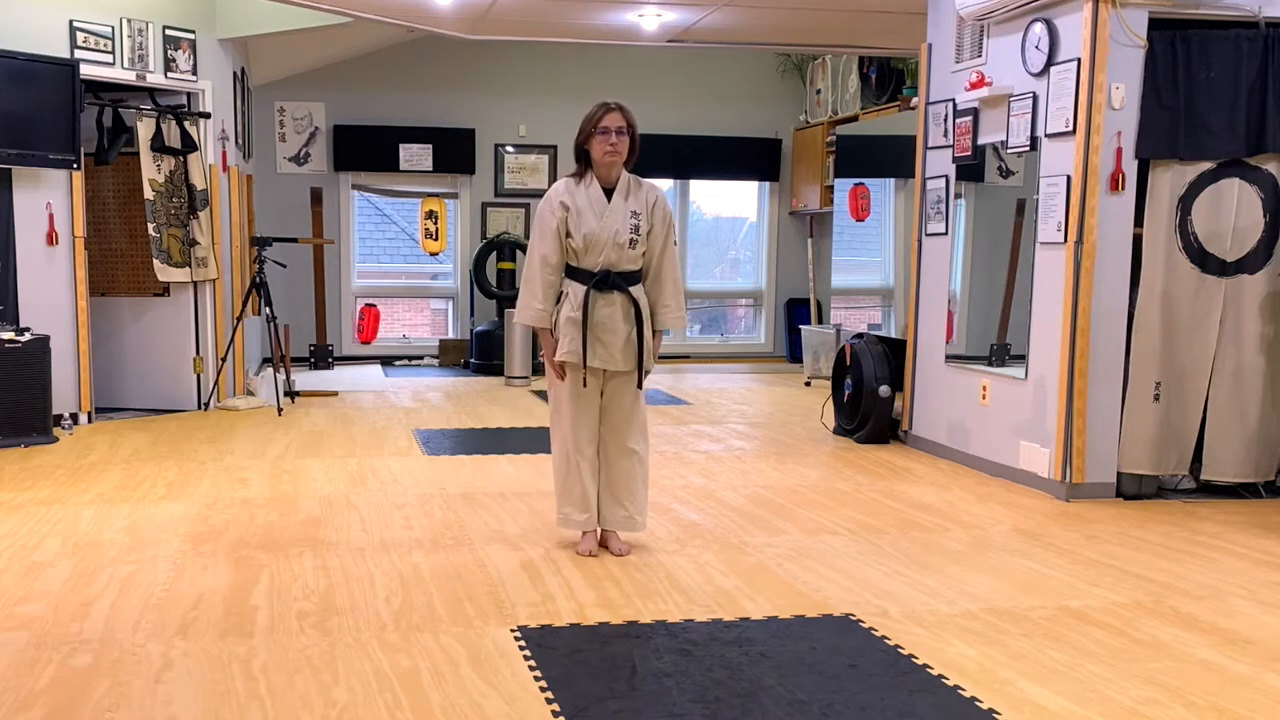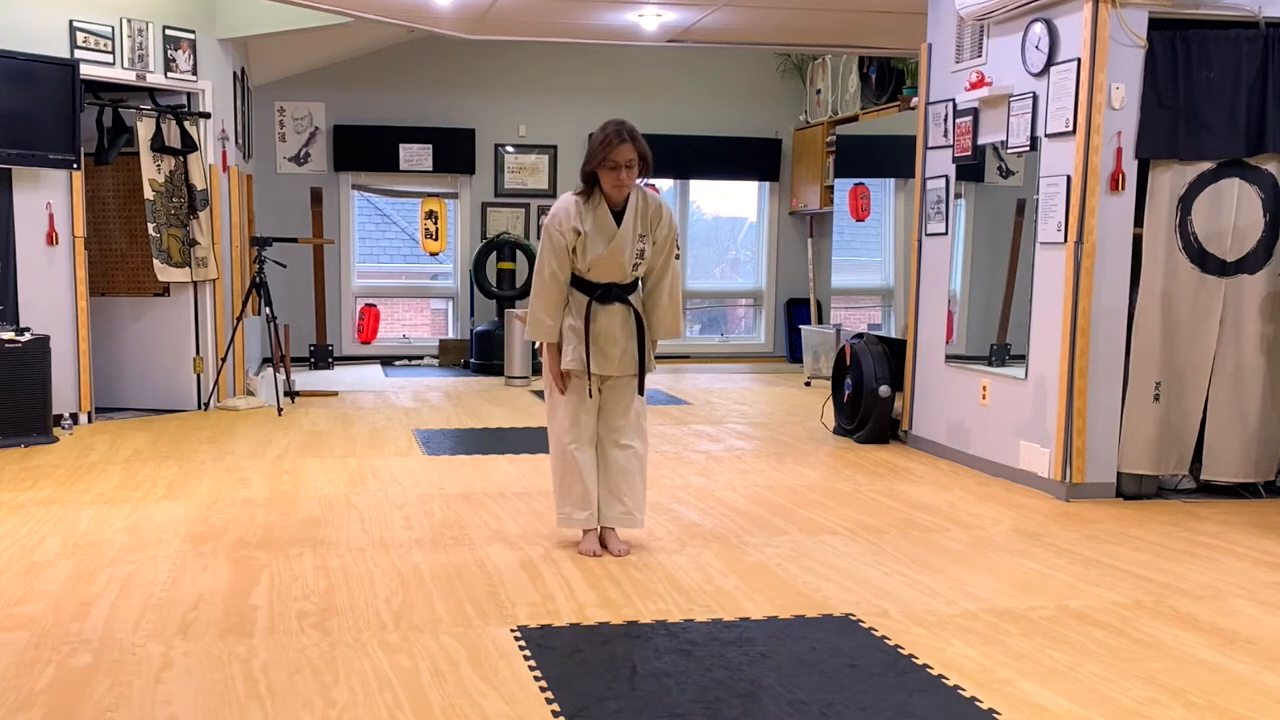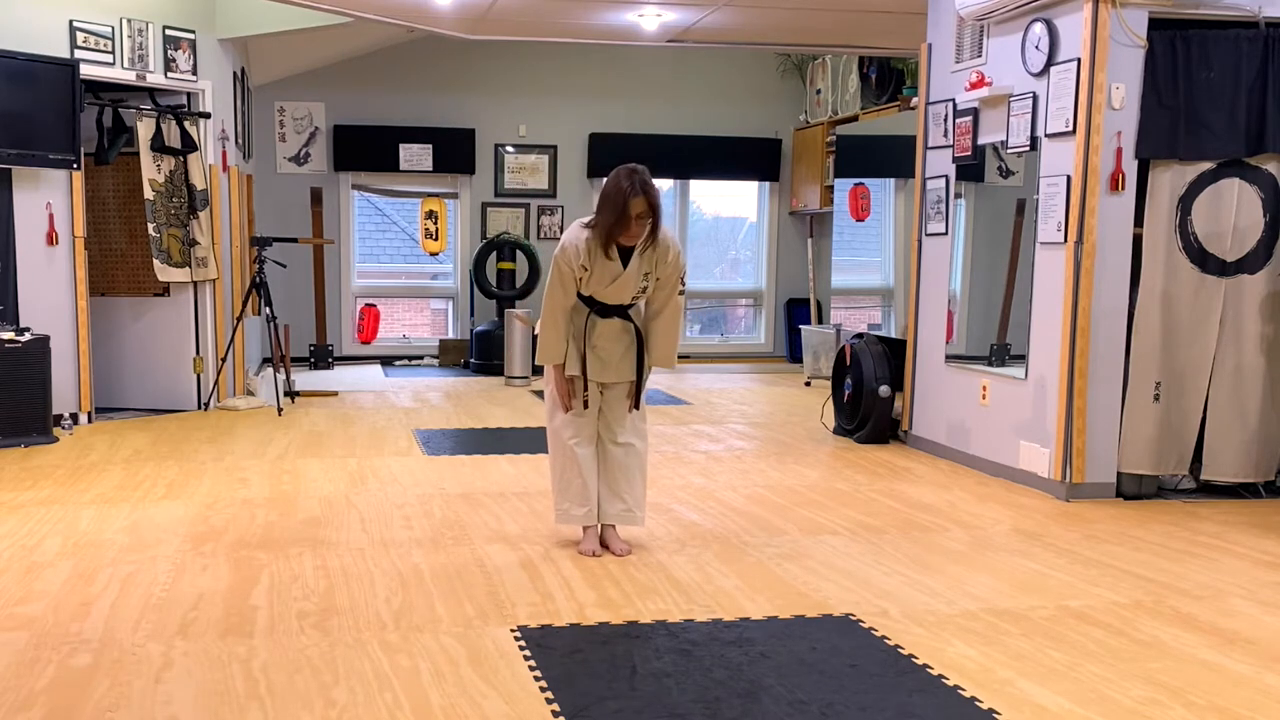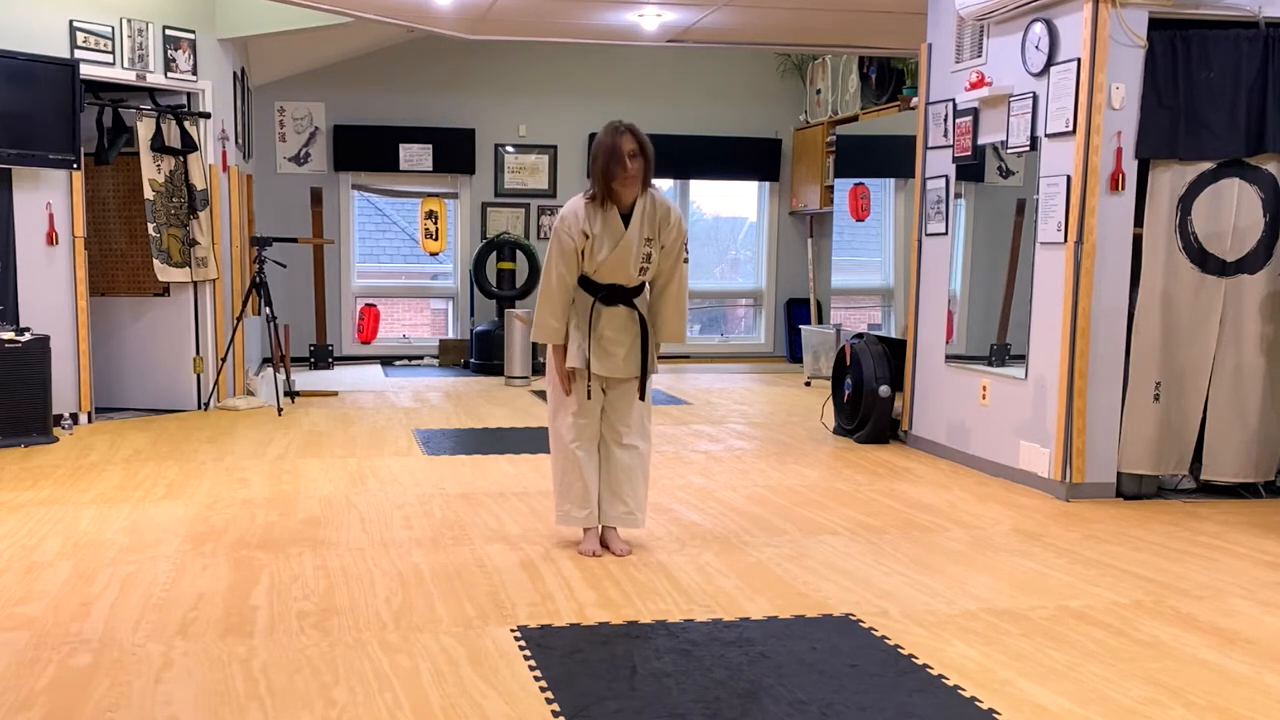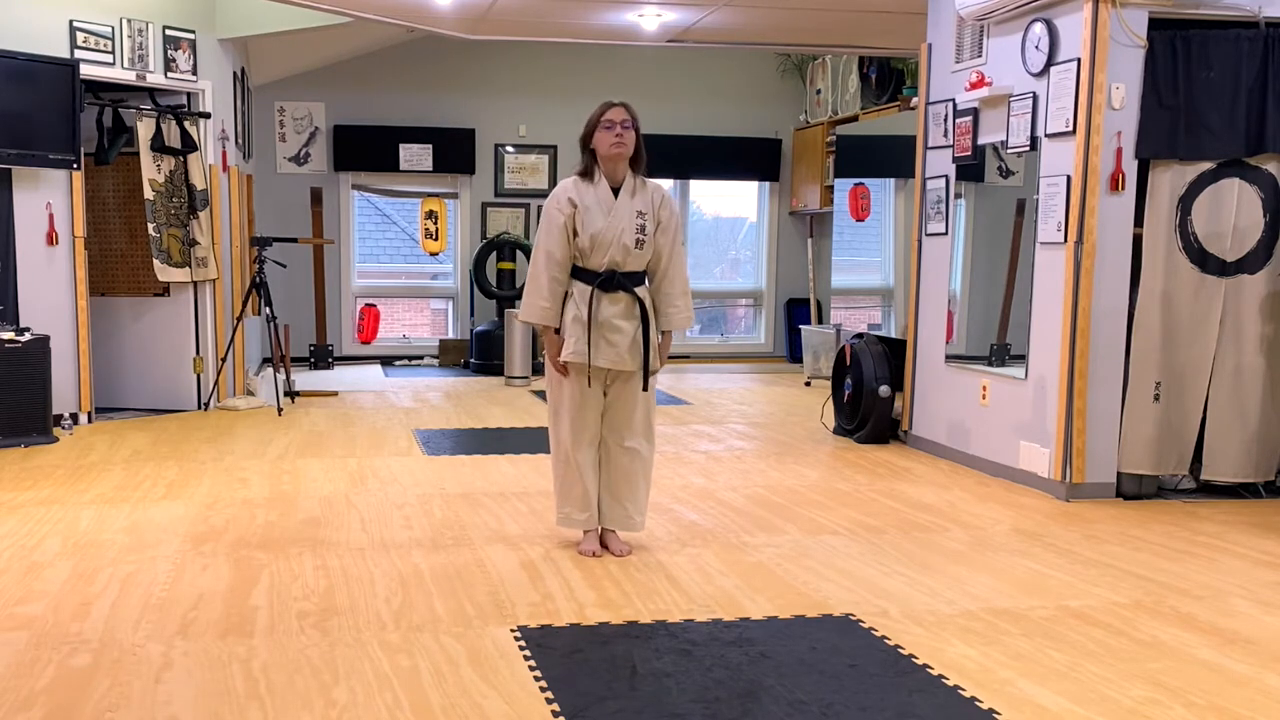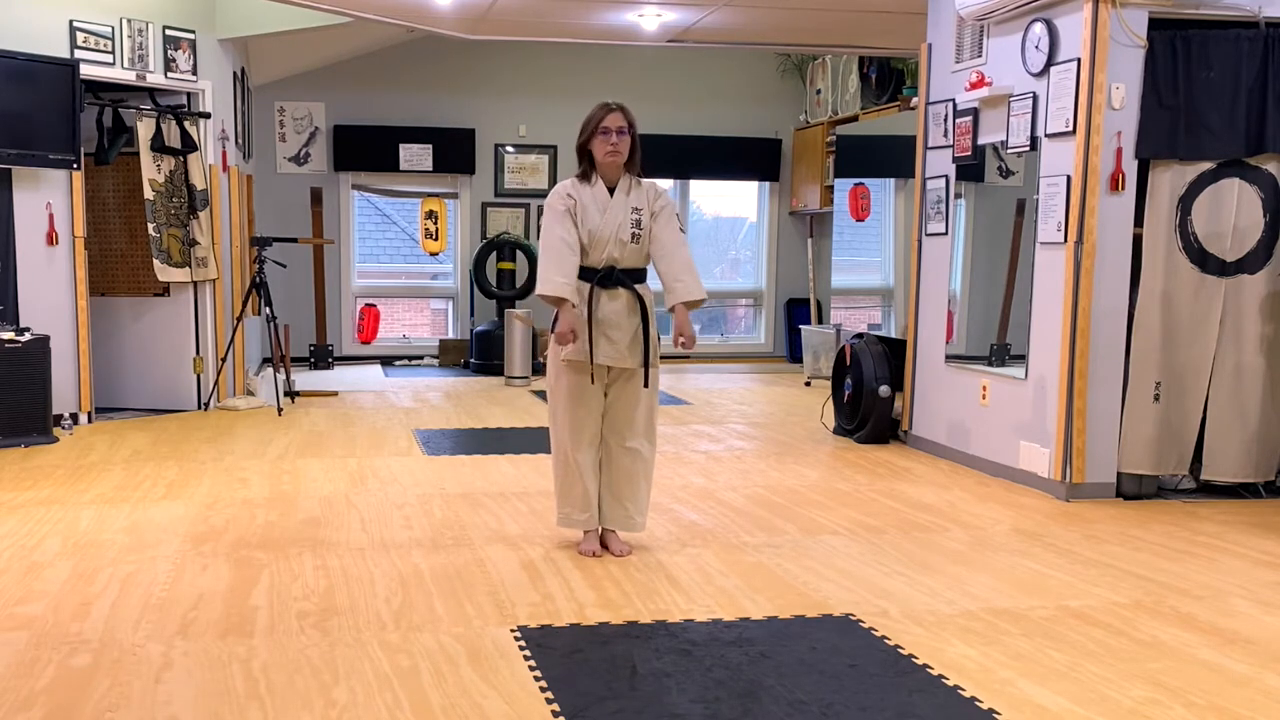
dt=0.5s
person 1, frame 1
left shoulder: (650, 199)
right shoulder: (563, 196)
left elbow: (662, 269)
right elbow: (543, 267)
left wrist: (659, 332)
right wrist: (545, 332)
left hip: (628, 320)
right hip: (576, 319)
left knee: (626, 431)
right knee: (576, 430)
left ankle: (612, 525)
right ankle: (585, 524)
person 1, frame 2
left shoulder: (657, 213)
right shoulder: (567, 211)
left elbow: (660, 281)
right elbow: (550, 283)
left wrist: (651, 342)
right wrist: (551, 346)
left hip: (625, 327)
right hip: (576, 327)
left knee: (624, 430)
right knee: (574, 429)
left ankle: (611, 524)
right ankle: (587, 524)
person 1, frame 3
left shoulder: (666, 251)
right shoulder: (576, 244)
left elbow: (663, 312)
right elbow: (557, 308)
left wrist: (644, 370)
right wrist: (558, 368)
left hip: (625, 338)
right hip: (576, 336)
left knee: (624, 431)
right knee: (574, 430)
left ankle: (611, 524)
right ankle: (588, 524)
person 1, frame 4
left shoulder: (665, 216)
right shoulder: (577, 214)
left elbow: (668, 286)
right elbow: (558, 284)
left wrist: (655, 345)
right wrist: (558, 349)
left hip: (631, 329)
right hip: (582, 328)
left knee: (628, 432)
right knee: (578, 430)
left ankle: (613, 525)
right ankle: (588, 525)
person 1, frame 5
left shoulder: (657, 199)
right shoulder: (569, 194)
left elbow: (668, 271)
right elbow: (549, 266)
left wrist: (665, 335)
right wrist: (549, 332)
left hip: (634, 322)
right hip: (580, 320)
left knee: (630, 433)
right knee: (578, 432)
left ankle: (613, 525)
right ankle: (588, 525)
person 1, frame 6
left shoulder: (653, 197)
right shoulder: (566, 194)
left elbow: (672, 252)
right elbow: (558, 254)
left wrist: (681, 311)
right wrist: (565, 310)
left hip: (635, 319)
right hip: (580, 317)
left knee: (629, 432)
right knee: (577, 429)
left ankle: (613, 525)
right ankle: (588, 526)
